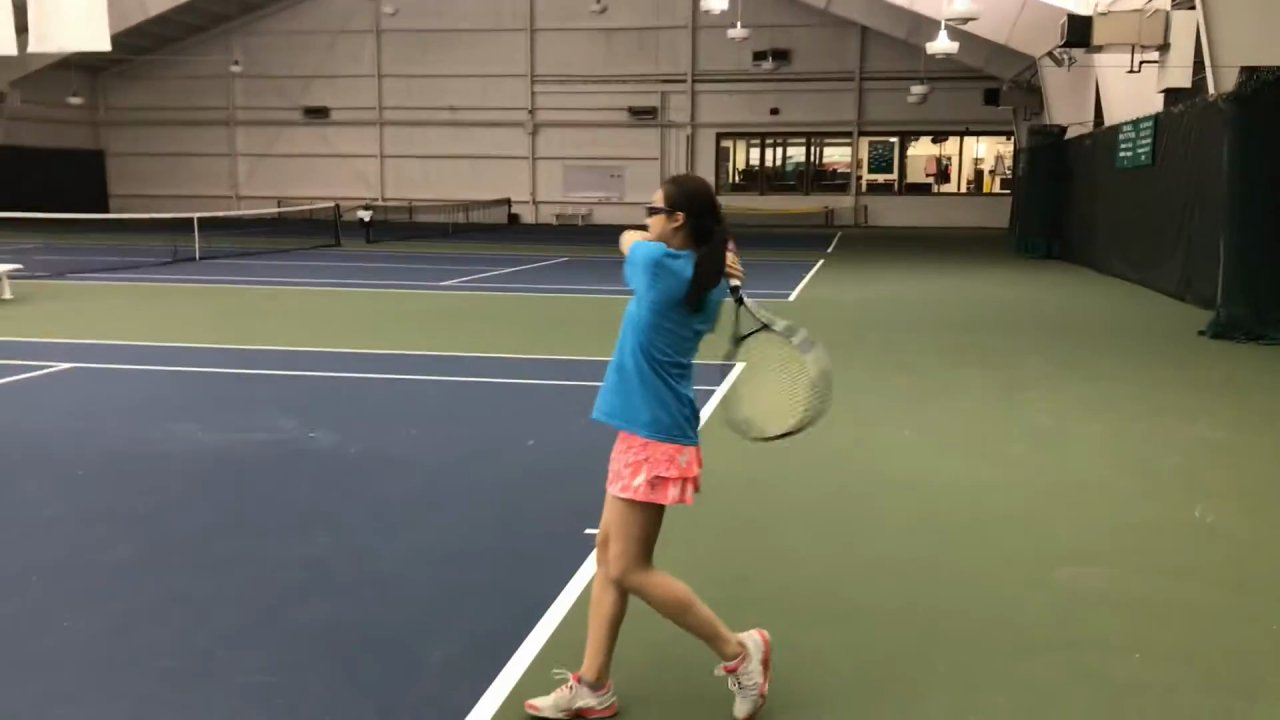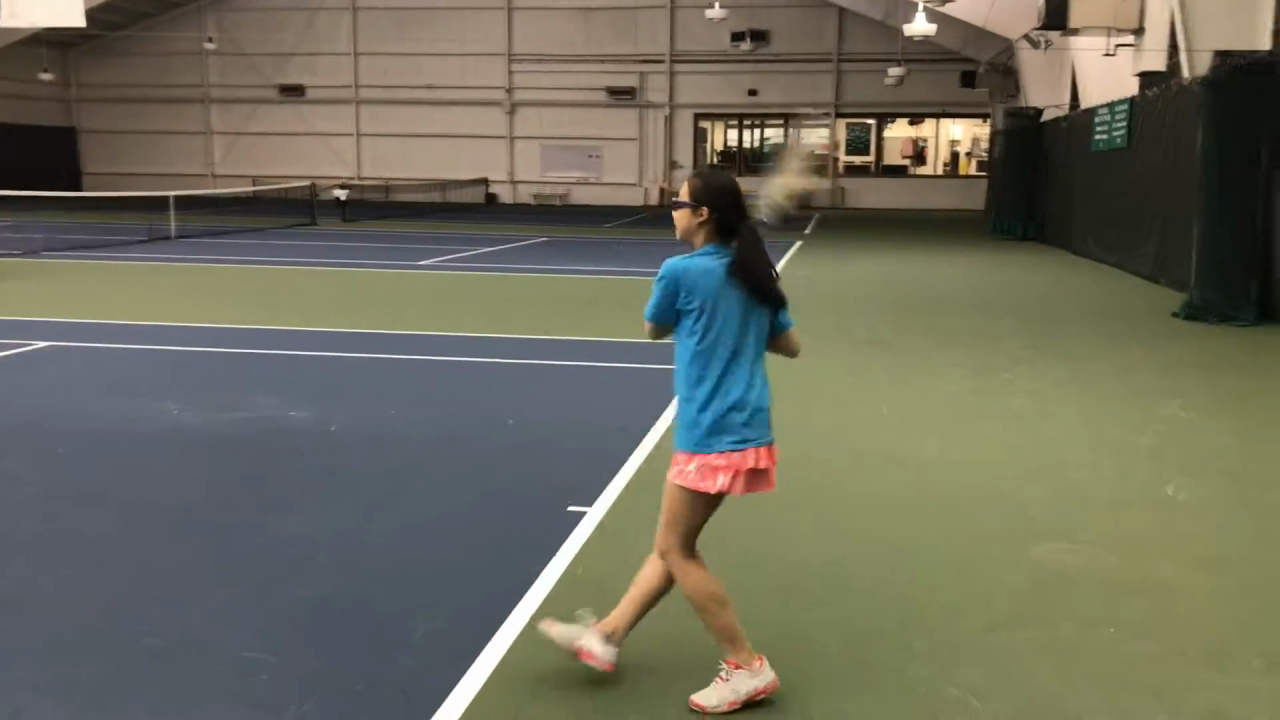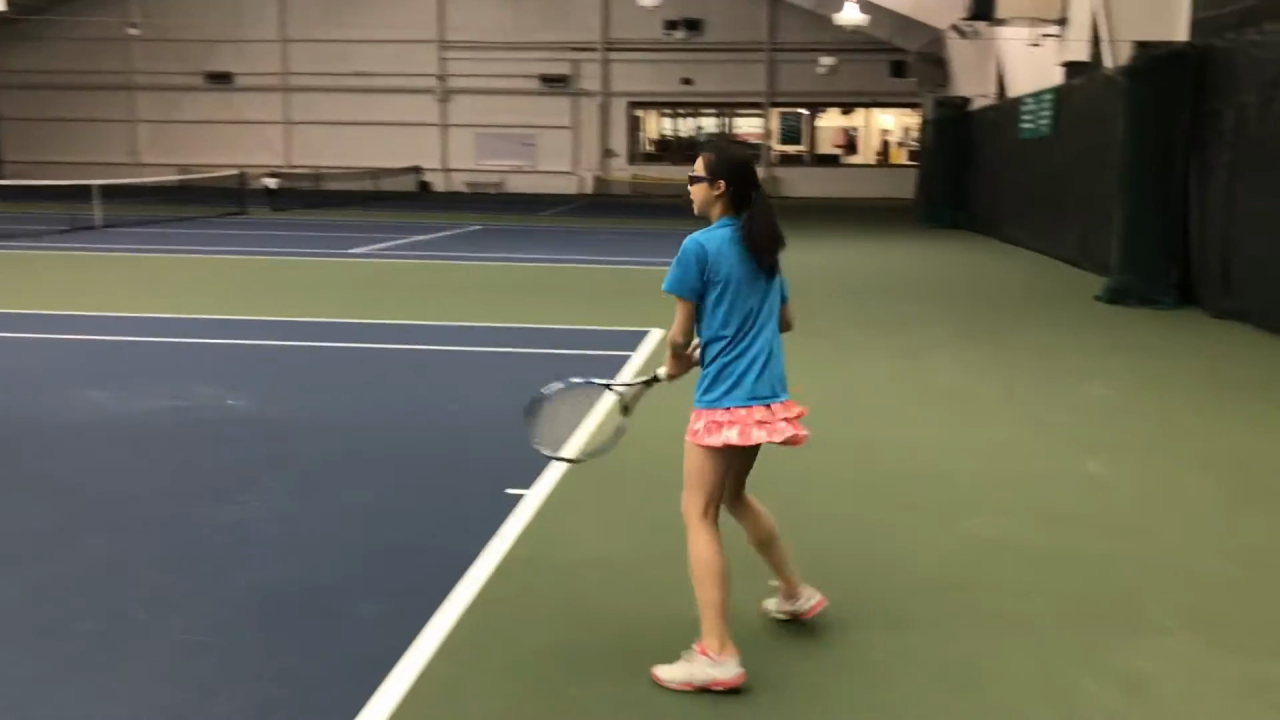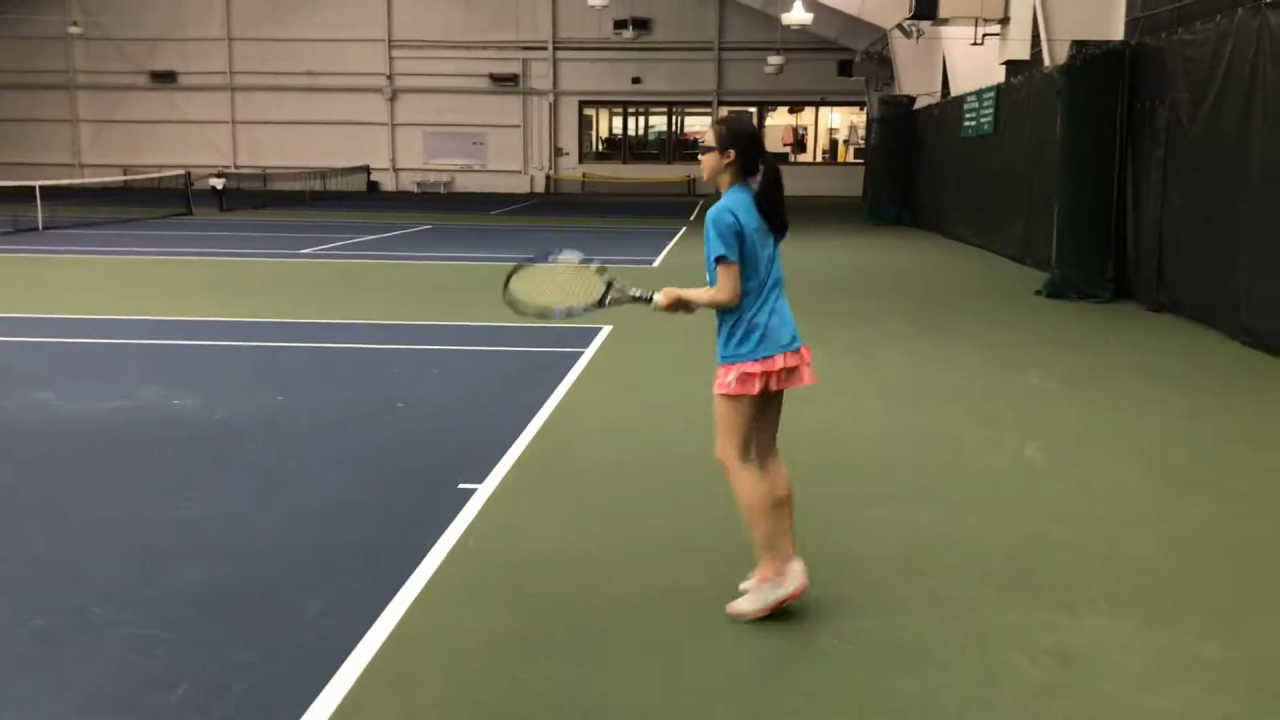
dt=0.3s
person 1, frame 1
left shoulder: (659, 264)
right shoulder: (708, 283)
left elbow: (628, 239)
right wrist: (713, 253)
left hip: (655, 436)
right hip: (652, 432)
left knee: (631, 569)
right knee: (610, 555)
left ankle: (738, 650)
person 1, frame 2
left shoulder: (680, 272)
right shoulder: (756, 276)
left elbow: (655, 329)
right elbow: (789, 347)
left hip: (713, 437)
right hip: (745, 430)
left knee: (676, 550)
right knee: (671, 544)
left ankle: (746, 666)
right ankle: (605, 636)
person 1, frame 3
left shoulder: (699, 247)
right shoulder: (764, 244)
left elbow: (680, 333)
left wrist: (677, 358)
left hip: (726, 401)
right hip: (768, 395)
left knee: (698, 515)
right knee: (734, 495)
left ankle: (716, 654)
right ankle: (796, 593)
person 1, frame 4
left shoulder: (722, 214)
right shoulder: (761, 206)
left elbow: (728, 296)
left wrist: (681, 296)
right wrist: (694, 294)
left hip: (746, 352)
right hip: (778, 345)
left knee: (733, 457)
right knee: (764, 450)
left ankle: (777, 572)
right ankle: (785, 561)
